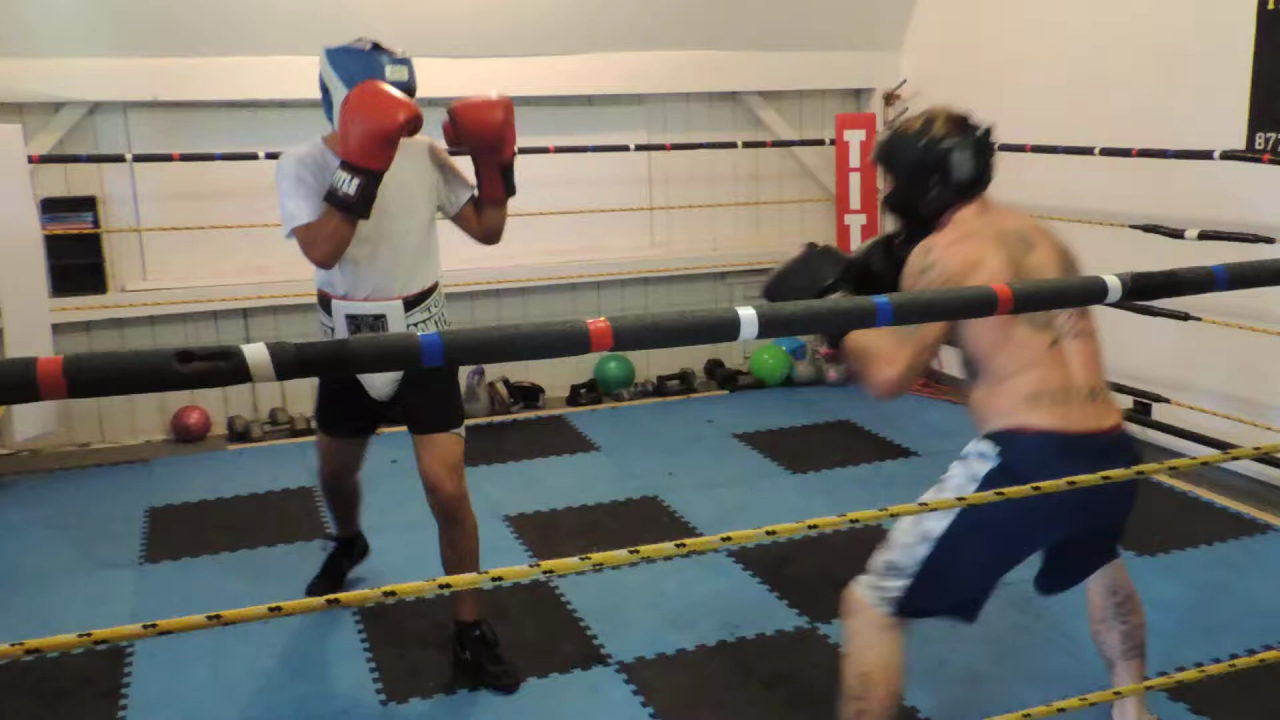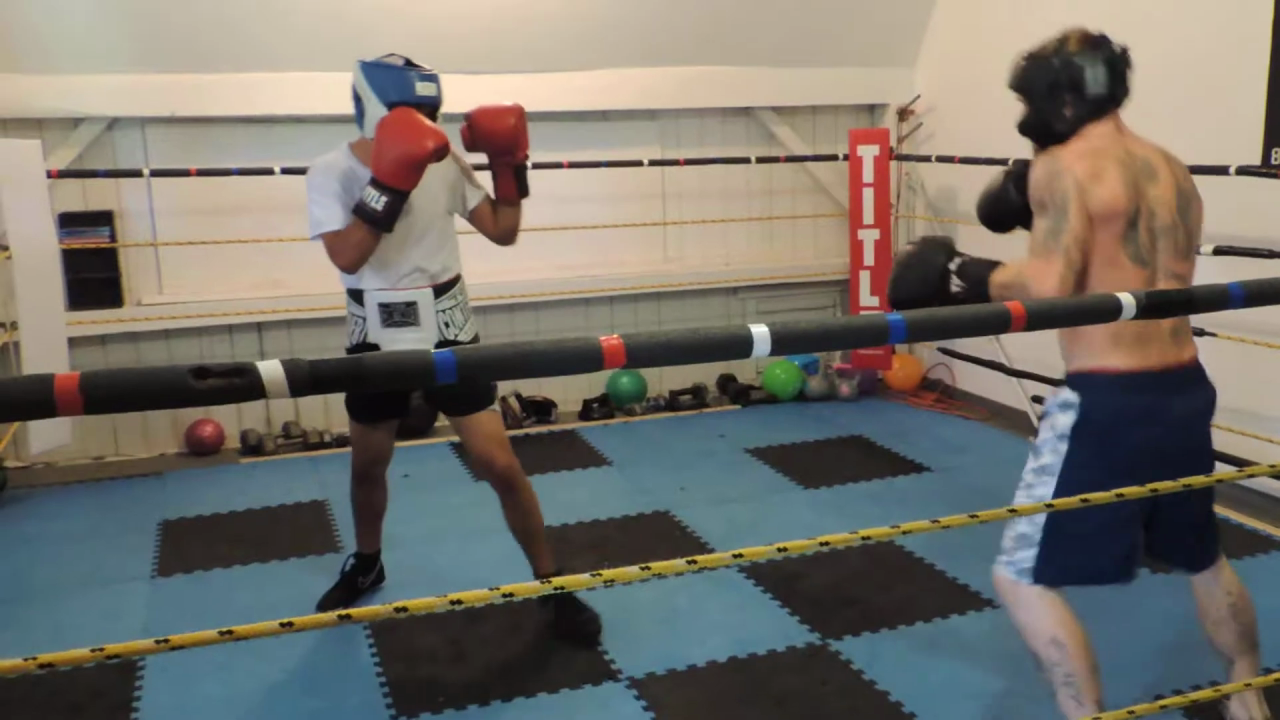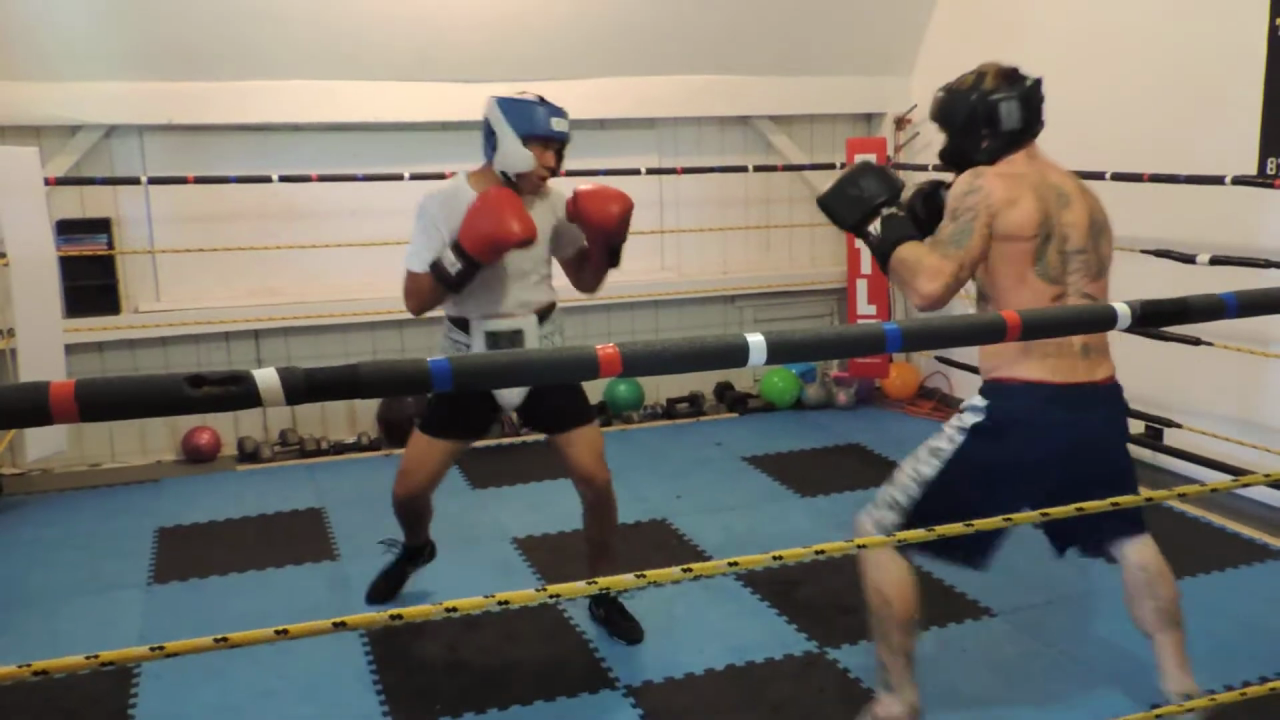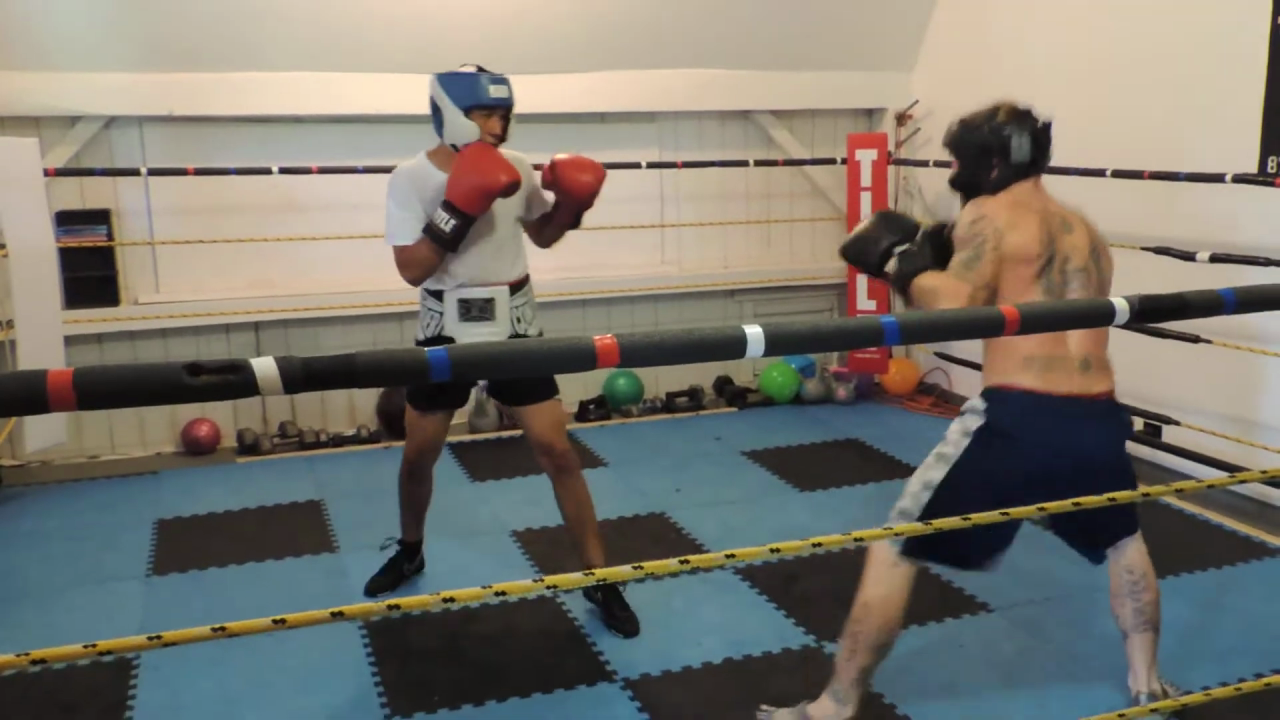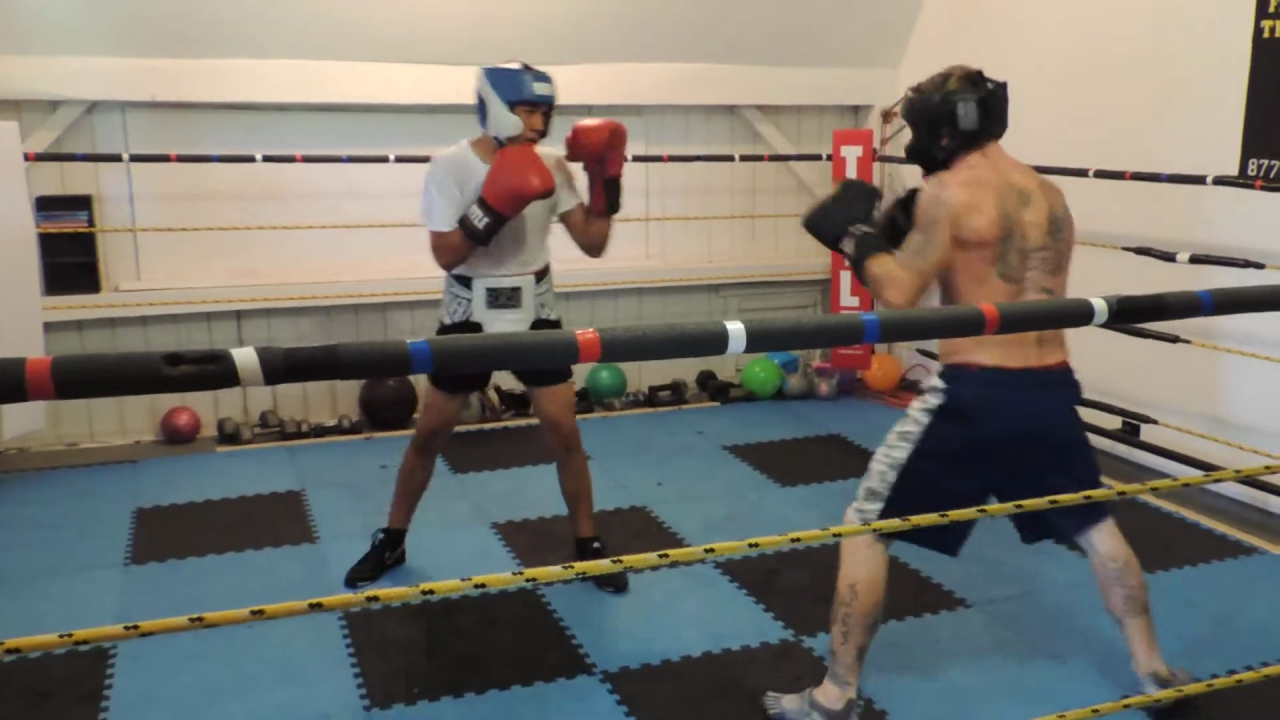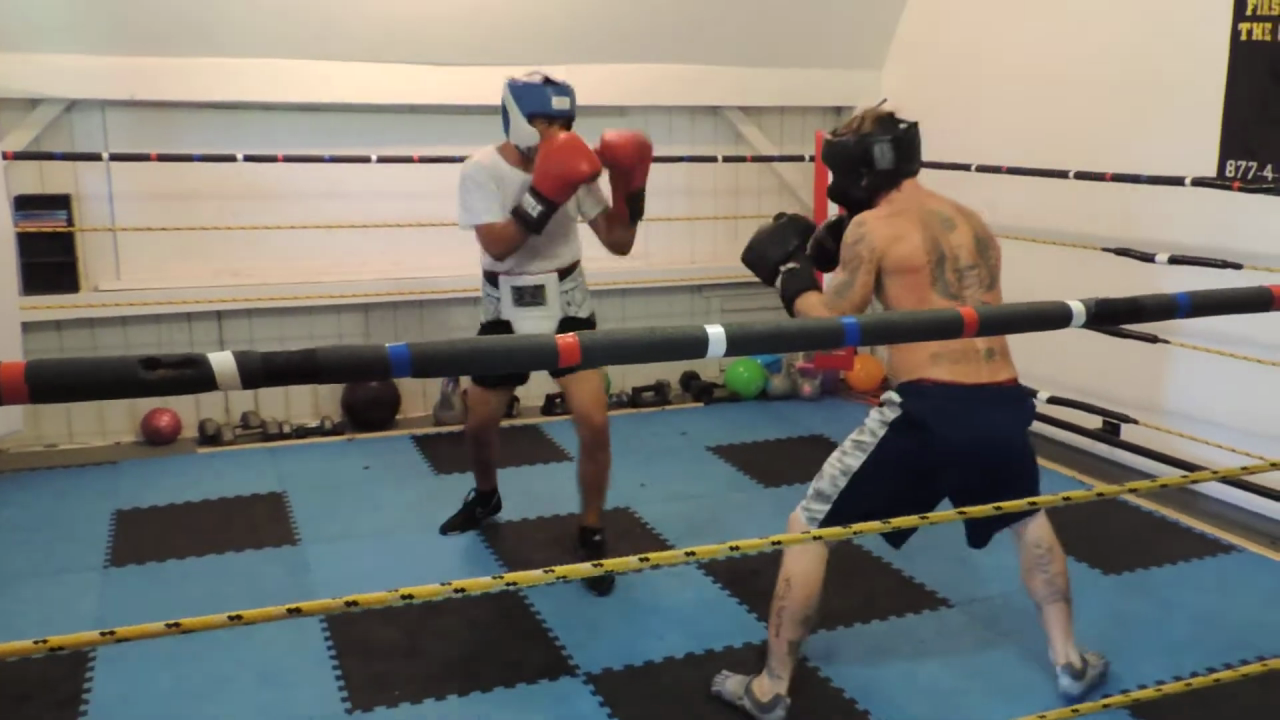
dt=0.4s
person 1, frame 1
left shoulder: (944, 253)
right shoulder: (1044, 238)
left elbow: (889, 372)
left wrist: (829, 302)
right wrist: (901, 279)
left hip: (1022, 461)
right hip: (1107, 452)
left knee: (871, 604)
right knee: (1097, 563)
person 1, frame 2
left shoulder: (1065, 166)
right shoulder: (1174, 175)
left elbow: (1047, 288)
left wrist: (960, 276)
left hip: (1105, 402)
right hip: (1181, 392)
left knee: (1023, 581)
right knee: (1202, 560)
person 1, frame 3
left shoulder: (986, 186)
right shoulder: (1086, 199)
left elbow: (927, 289)
left wrist: (881, 223)
left hip: (1015, 411)
right hip: (1096, 406)
left knee: (880, 534)
right knee: (1129, 538)
person 1, frame 4
left shoulder: (990, 213)
right shoulder: (1088, 233)
left elbow: (953, 302)
left wrist: (900, 262)
left hip: (1016, 418)
right hip: (1095, 418)
left knee: (894, 553)
right knee: (1124, 540)
person 1, frame 5
left shoulder: (951, 192)
right shoulder: (1050, 193)
left elbow: (897, 293)
left wrist: (857, 238)
left hip: (973, 394)
right hip: (1049, 391)
left knee: (863, 530)
right knee: (1095, 527)
right ankle: (1149, 667)
person 1, frame 6
left shoulder: (871, 228)
right shoulder: (971, 220)
left elbow: (830, 323)
left wrist: (788, 270)
left hip: (927, 410)
right hip: (1001, 404)
left knee: (808, 529)
right knee: (1030, 521)
right ankle: (1070, 660)
person 2, frame 1
left shoulder: (424, 156)
right shoulder: (301, 166)
left elbow: (488, 229)
right elbow: (322, 251)
left wrist: (493, 159)
right wrist: (360, 167)
left hip: (421, 338)
right hip: (347, 344)
left knee: (447, 492)
right knee: (336, 473)
left ankle: (470, 632)
right ankle: (348, 543)
person 2, frame 2
left shoulder: (447, 163)
right shoulder: (331, 171)
left elbow: (502, 230)
right elbow: (345, 257)
left wrist: (509, 164)
right wrist: (390, 183)
left hip: (447, 330)
right hip: (376, 337)
left knee: (500, 466)
right knee: (368, 466)
left ankle: (551, 582)
right ankle: (366, 566)
person 2, frame 3
left shoulder: (556, 203)
right shoulder: (443, 203)
left elbow: (586, 281)
right elbow: (417, 299)
left wrist: (606, 240)
right wrist: (466, 256)
right hip: (472, 361)
left knee: (595, 482)
right knee: (410, 489)
left ankle: (604, 593)
right ankle: (414, 549)
person 2, frame 4
left shoulder: (514, 169)
right shoulder: (410, 179)
left elbow: (542, 235)
right elbow: (411, 269)
left wrist: (571, 203)
right wrist: (459, 207)
left hip: (513, 327)
right hip: (444, 332)
left knee: (557, 454)
right knee: (418, 456)
left ankle: (599, 580)
right ankle: (409, 551)
person 2, frame 5
left shoulder: (552, 167)
right shoulder: (450, 167)
left elbow: (594, 244)
right elbow: (447, 255)
left wrist: (607, 179)
right wrist: (494, 208)
left hip: (535, 314)
right hip: (470, 314)
left knee: (565, 434)
right knee: (430, 434)
left ankle: (589, 545)
right ankle: (391, 541)
person 2, frame 6
left shoulder: (578, 171)
right shoulder: (481, 172)
left elbow: (619, 245)
right elbow: (496, 247)
left wrist: (629, 188)
right wrist: (544, 194)
left hip: (568, 309)
right hip: (506, 314)
left knee: (593, 423)
right knee: (479, 425)
left ankle: (591, 533)
right ankle: (486, 497)
